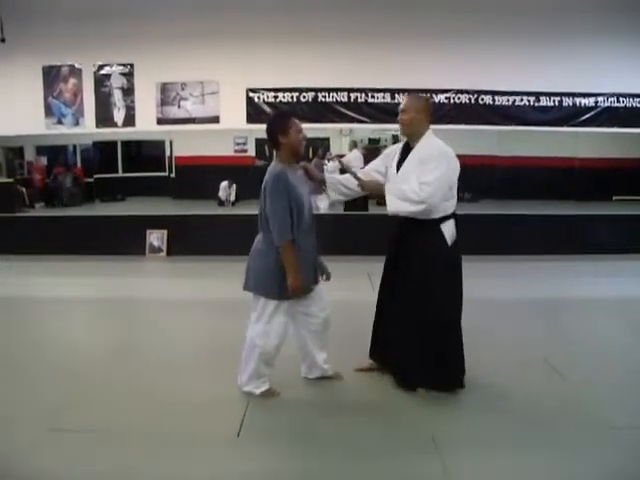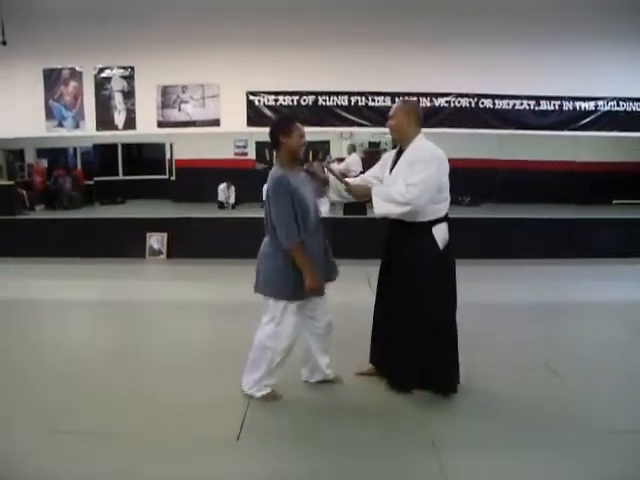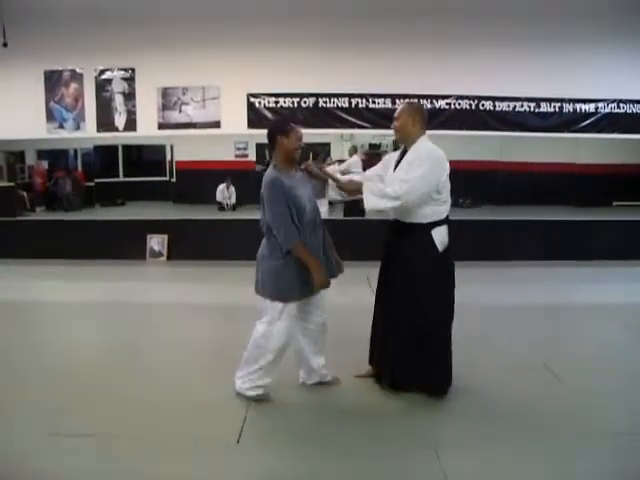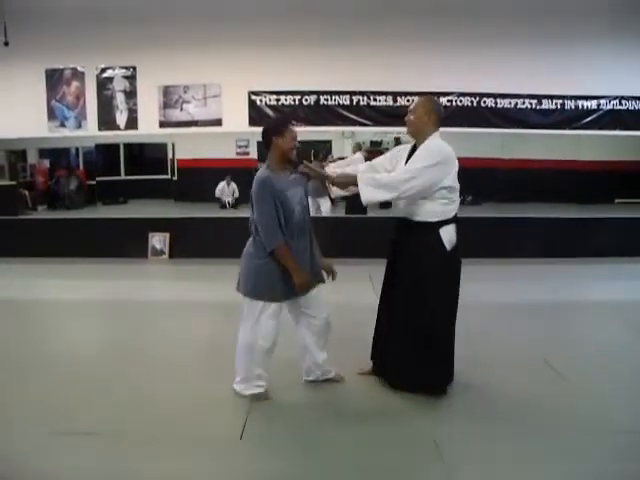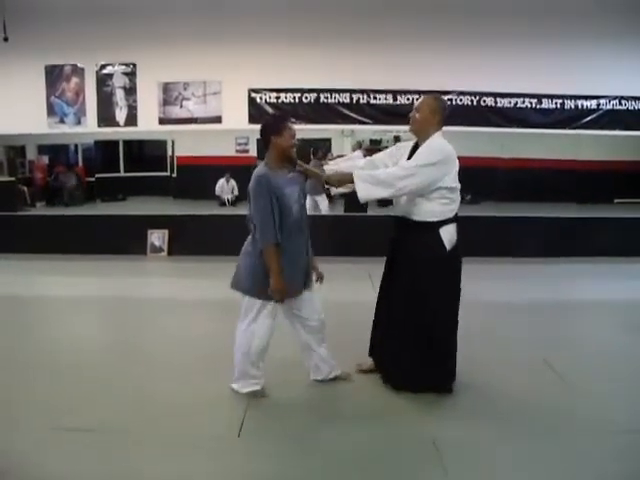
dt=0.2s
person 1, frame 1
left shoulder: (440, 153)
right shoulder: (395, 153)
left elbow: (426, 196)
right elbow: (363, 178)
left wrist: (384, 189)
right wrist: (322, 180)
left hip: (433, 239)
right hip: (406, 234)
left knee: (434, 309)
right knee: (395, 297)
left ankle: (439, 373)
right ankle: (387, 357)
person 1, frame 2
left shoulder: (429, 155)
right shoulder: (393, 157)
left elbow: (412, 197)
right elbow: (364, 183)
left wrist: (371, 193)
right wrist: (328, 181)
left hip: (427, 241)
right hip: (401, 236)
left knee: (429, 311)
right knee: (393, 302)
left ankle: (436, 376)
right ankle: (387, 362)
person 1, frame 3
left shoulder: (430, 156)
right shoulder: (397, 157)
left elbow: (404, 193)
right elbow: (369, 179)
left wrist: (361, 188)
right wrist: (327, 178)
left hip: (427, 243)
right hip: (402, 237)
left knee: (426, 313)
right knee: (392, 304)
left ankle: (430, 378)
right ankle: (387, 365)
person 1, frame 4
left shoulder: (440, 154)
right shoulder: (405, 152)
left elbow: (400, 183)
right elbow: (372, 169)
left wrist: (354, 180)
right wrist: (328, 175)
left hip: (433, 241)
right hip: (409, 235)
left knee: (431, 312)
right knee: (396, 301)
left ankle: (431, 376)
right ankle: (389, 363)
person 1, frame 5
left shoulder: (440, 153)
right shoulder: (406, 149)
left elbow: (396, 179)
right elbow: (371, 164)
left wrist: (349, 177)
right wrist: (326, 173)
left hip: (434, 240)
right hip: (409, 234)
left knee: (431, 311)
right knee: (395, 299)
left ankle: (433, 375)
right ankle: (387, 359)
person 2, frame 1
left shoulder: (297, 172)
right shoulder: (278, 177)
right elbow: (280, 232)
left wrist: (314, 261)
right wrist: (292, 272)
left hip: (300, 260)
right hip: (276, 264)
left knee: (316, 315)
right knee: (269, 326)
left ankle: (317, 368)
right ankle: (253, 381)
person 2, frame 2
left shoulder: (301, 174)
right shoulder: (279, 181)
right elbow: (288, 235)
left wrist: (325, 260)
right wrist: (307, 273)
left hip: (309, 262)
right hip: (286, 267)
left knee: (319, 320)
right knee: (280, 328)
left ankle: (317, 371)
right ankle: (257, 383)
person 2, frame 3
left shoulder: (301, 175)
right shoulder: (274, 182)
left elbow: (315, 220)
right elbow: (286, 235)
left wrist: (330, 254)
right wrist: (315, 267)
left hip: (308, 262)
right hip: (284, 267)
left knee: (314, 321)
right knee: (275, 328)
left ankle: (314, 373)
right ankle: (249, 381)
person 2, frame 4
left shoulder: (297, 177)
right shoulder: (264, 181)
right elbow: (270, 236)
left wrist: (317, 259)
right wrist: (295, 271)
left hip: (299, 263)
right hip: (268, 268)
left knee: (316, 317)
right knee: (260, 329)
left ankle: (317, 369)
right ankle: (248, 383)
person 2, frame 5
left shoulder: (295, 176)
right shoulder: (262, 179)
right elbow: (265, 235)
left wrist: (309, 261)
right wrist: (274, 275)
left hip: (294, 263)
right hip: (265, 267)
left knee: (311, 319)
right knee: (257, 328)
left ankle: (324, 370)
right ankle: (246, 381)
